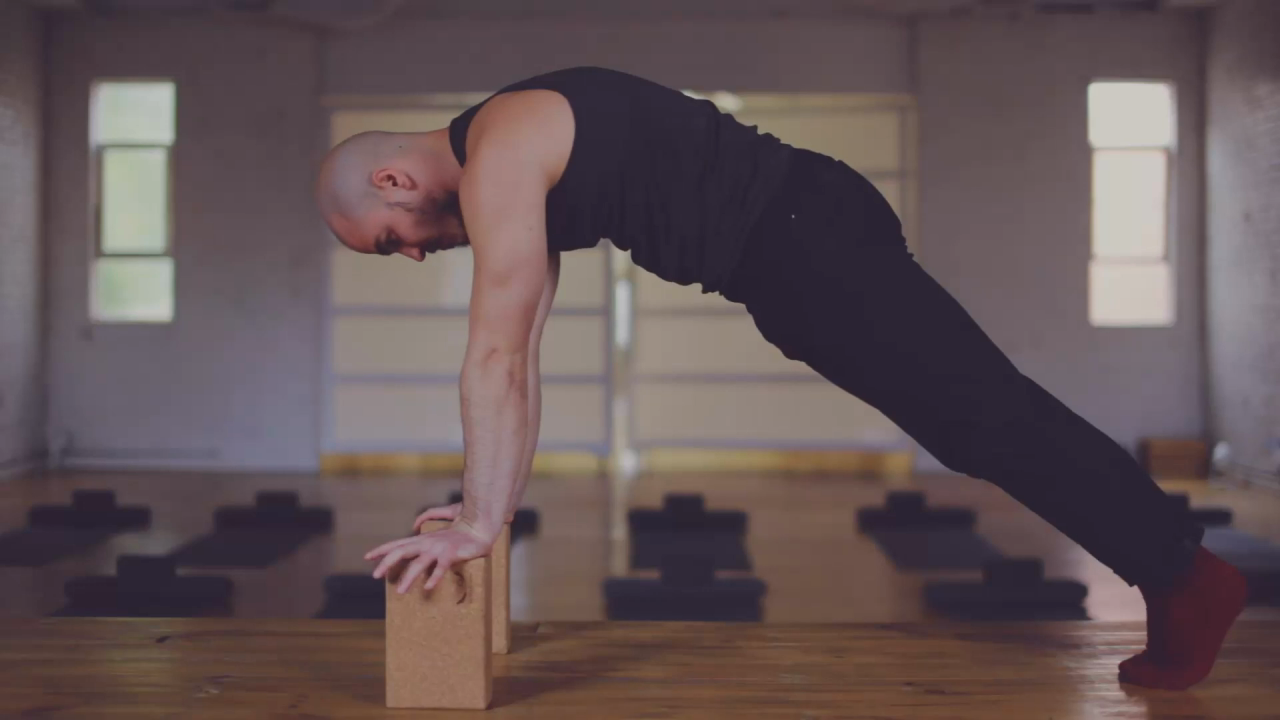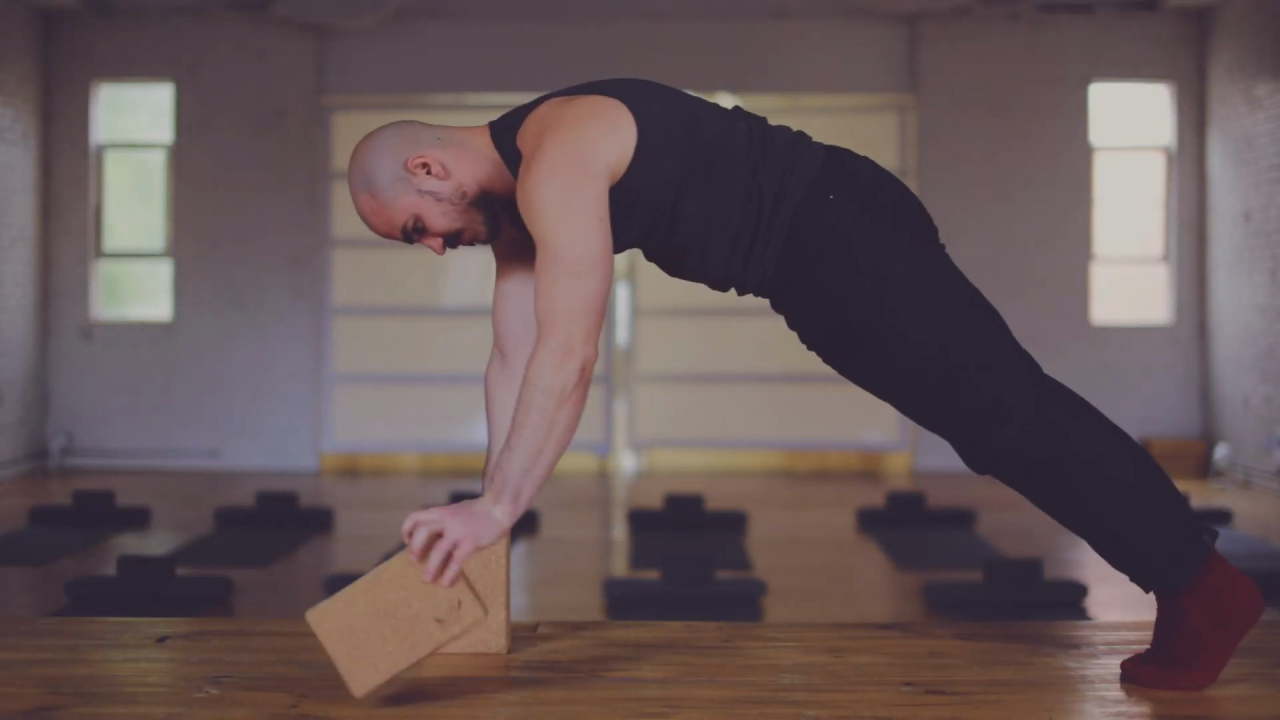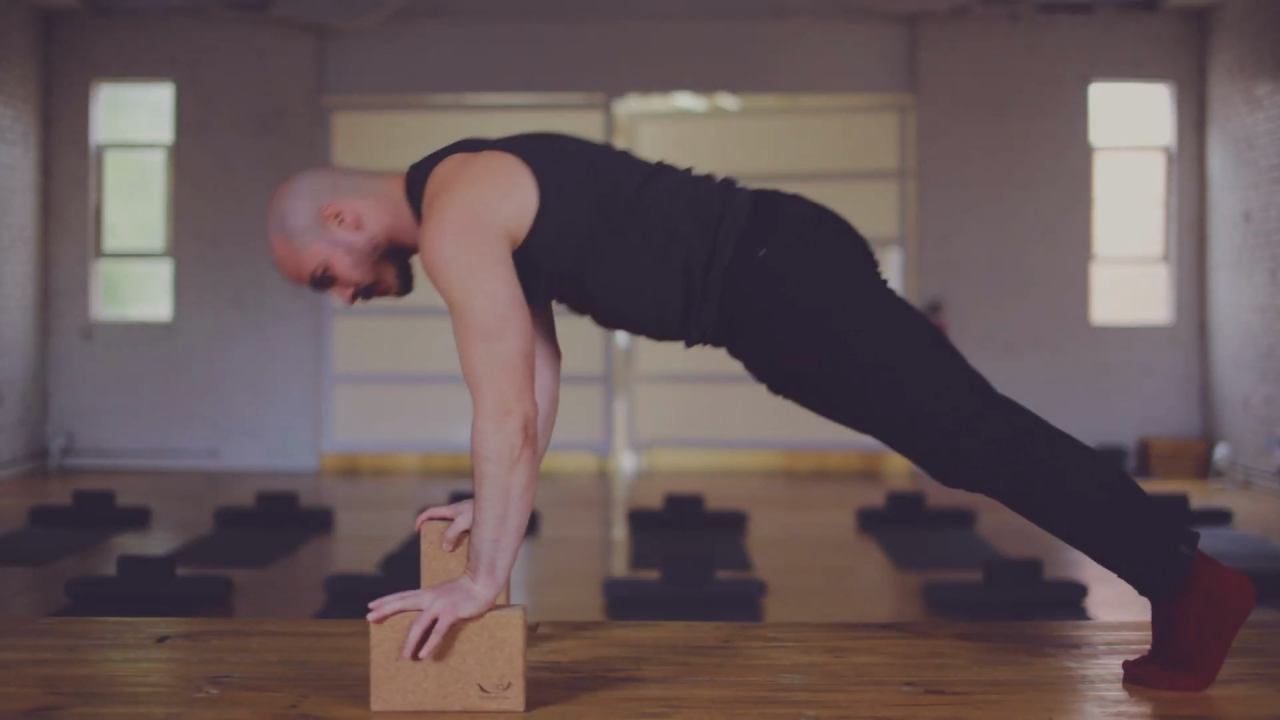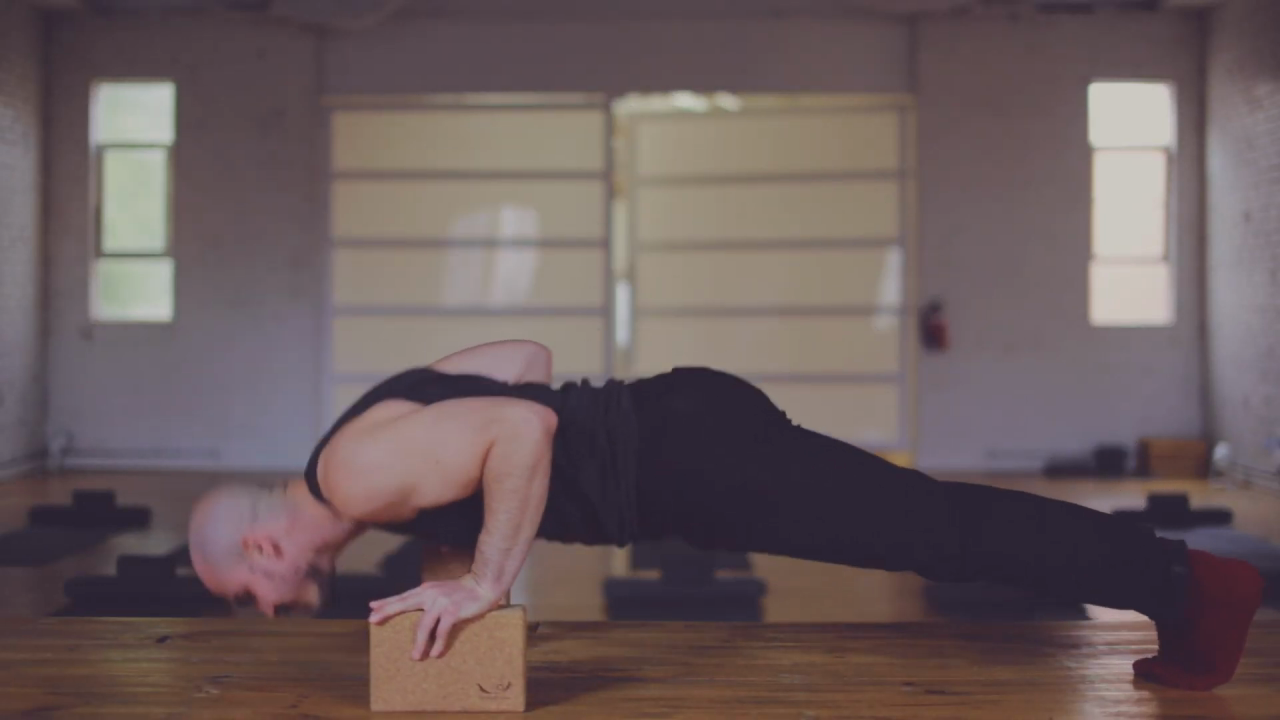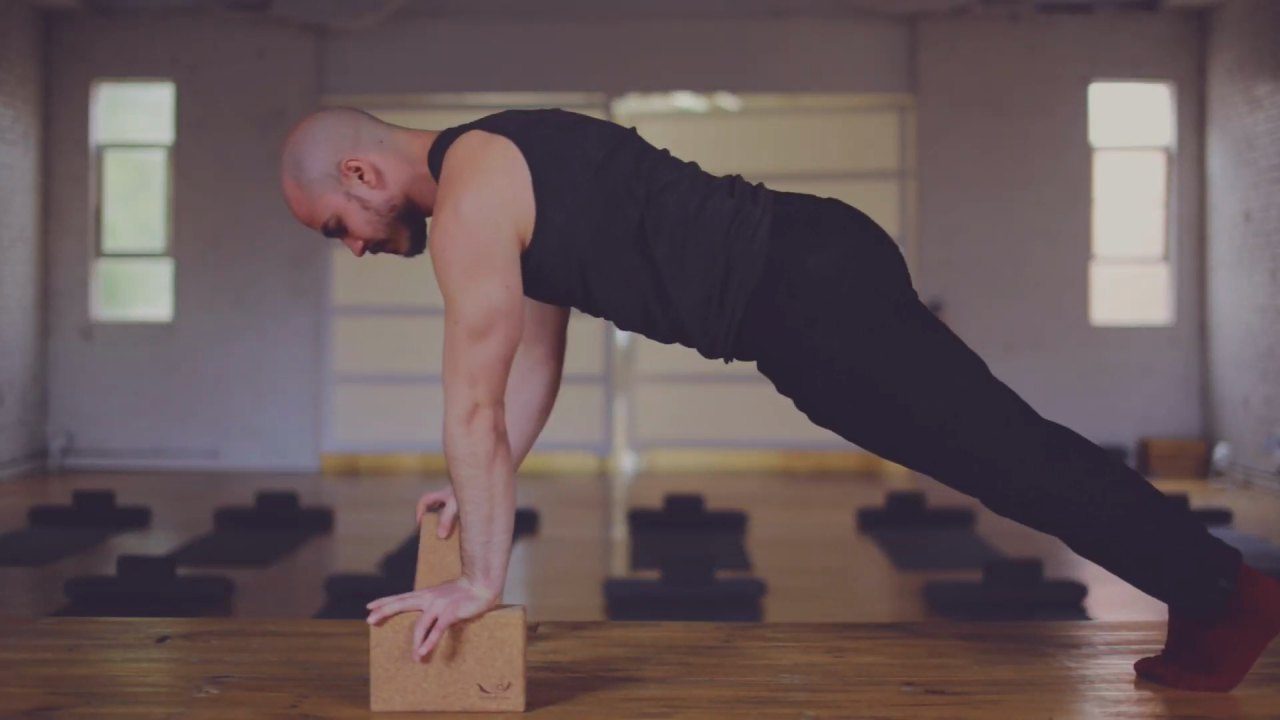
dt=1s
person 1, frame 1
left shoulder: (498, 158)
right shoulder: (512, 173)
left elbow: (495, 355)
right elbow: (517, 352)
left wrist: (479, 523)
right wrist: (490, 504)
left hip: (807, 237)
right hip: (794, 247)
left knee: (992, 417)
right knee: (981, 419)
left ankle: (1188, 579)
right ankle: (1172, 580)
person 1, frame 2
left shoulder: (556, 159)
right shoulder: (512, 191)
left elbow: (568, 352)
right elbow: (516, 352)
left wrist: (499, 508)
right wrist: (494, 495)
left hip: (841, 229)
right hip: (810, 263)
left knee: (1011, 413)
right knee: (995, 422)
left ankle: (1204, 584)
right ankle: (1187, 588)
person 1, frame 3
left shoulder: (452, 224)
right shoulder: (458, 203)
left elbow: (510, 402)
right elbow: (527, 377)
left wrist: (484, 574)
right wrist: (496, 495)
left hip: (778, 272)
right hip: (765, 276)
left knee: (981, 437)
right knee: (967, 440)
left ankle: (1193, 590)
right ankle: (1177, 598)
person 1, frame 4
left shoulder: (362, 471)
right shoulder: (377, 428)
left elbow: (528, 432)
right elbow: (531, 365)
left wrist: (485, 579)
left hip: (694, 458)
right hip: (688, 432)
left knee: (948, 533)
right knee: (942, 523)
left ankle: (1192, 587)
right ankle: (1177, 584)
person 1, frame 5
left shoulder: (467, 202)
right shoulder: (501, 168)
left elbow: (472, 401)
right elbow: (538, 345)
left wrist: (481, 576)
right wrist: (481, 494)
left hip: (807, 298)
right hip: (811, 265)
left knee: (1010, 460)
right knee: (1008, 450)
